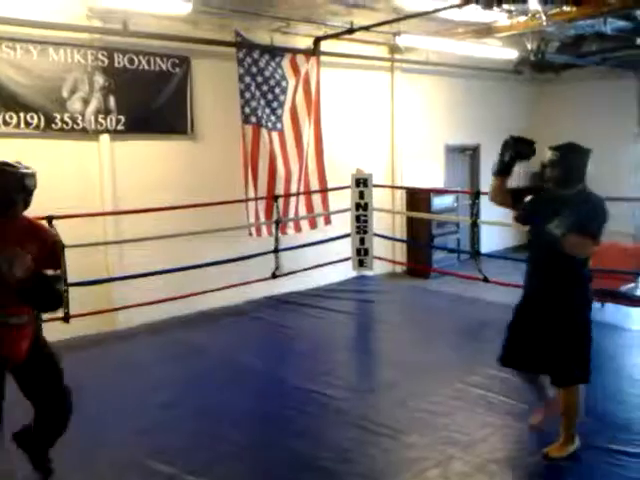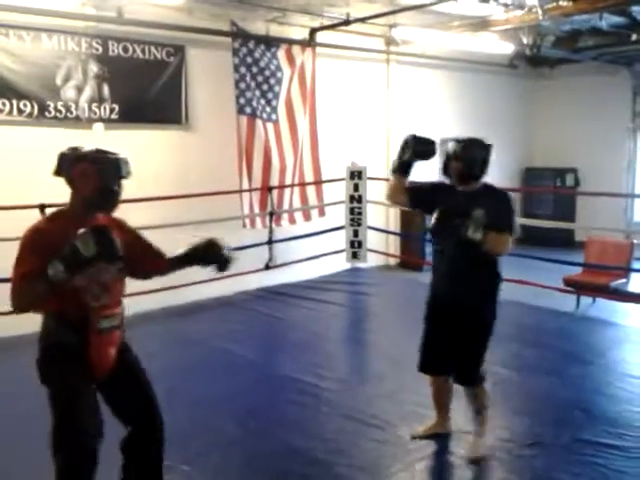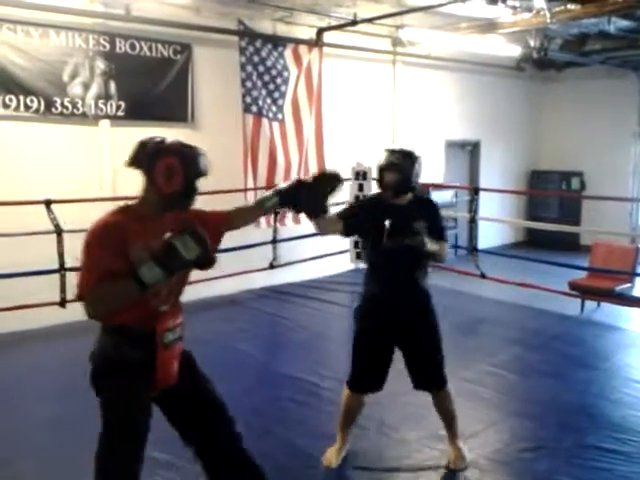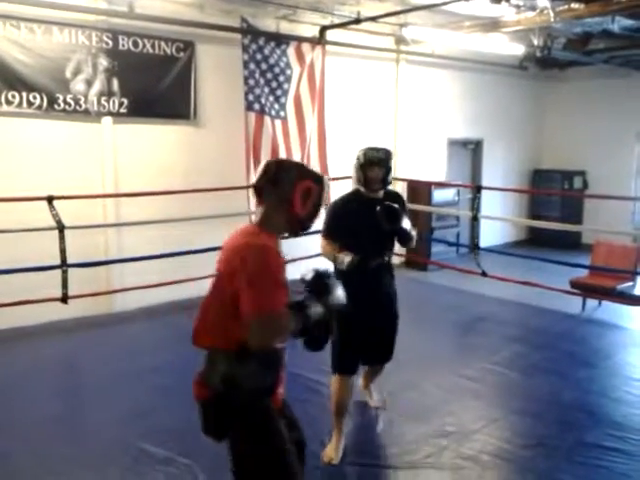
dt=0.5s
person 1, frame 1
left shoulder: (36, 233)
left elbow: (52, 272)
left wrist: (50, 288)
left hip: (26, 336)
left knee: (57, 404)
left ankle: (33, 442)
person 1, frame 2
left shoulder: (114, 227)
right shoulder: (44, 234)
left elbow: (151, 266)
right elbow: (21, 301)
left wrist: (193, 256)
right wrist: (64, 268)
left hip: (110, 342)
right hip: (68, 350)
left knee: (148, 426)
right knee: (80, 440)
person 1, frame 3
left shoulder: (178, 220)
right shoulder: (110, 231)
left elbow: (231, 219)
right elbow: (97, 306)
left wrist: (285, 196)
right wrist: (155, 267)
left hip: (169, 353)
right hip: (125, 361)
left knee: (219, 433)
person 1, frame 4
left shoulder: (247, 239)
right shoulder: (260, 250)
right elbow: (264, 333)
left hip: (253, 383)
right hip: (240, 392)
left knee: (292, 449)
person 2, frame 1
left shoulder: (590, 205)
right shoulder: (541, 195)
left elbow: (581, 249)
right elbow: (497, 196)
left wrist: (548, 223)
right wrist: (506, 163)
left hip: (569, 300)
right hip: (535, 293)
left knee: (567, 373)
right knee: (516, 355)
left ankle: (569, 438)
right ankle: (547, 400)
person 2, frame 2
left shoulder: (496, 199)
right shoulder: (441, 192)
left elbow: (501, 246)
right elbow: (395, 195)
left wrist: (467, 227)
right wrist: (404, 162)
left hip: (476, 298)
right hip: (442, 293)
left knee: (466, 372)
right knee: (435, 365)
left ankle: (480, 428)
right ankle: (442, 420)
person 2, frame 3
left shoulder: (426, 208)
right shoulder: (368, 207)
left elbow: (442, 252)
right elbow: (329, 226)
left wrist: (418, 241)
right wrist: (319, 213)
left hip: (416, 305)
right hip: (376, 305)
left knee: (435, 380)
right knee: (361, 382)
left ankle: (455, 443)
right ankle: (341, 441)
person 2, frame 4
left shoulder: (394, 201)
right shoulder: (343, 206)
left elbow: (409, 241)
right elbow: (328, 248)
left wrist: (401, 224)
right wrist: (351, 262)
left hip: (383, 289)
right hip: (352, 294)
left knee: (382, 353)
right knee: (344, 366)
left ankle: (367, 384)
right ankle: (337, 435)
